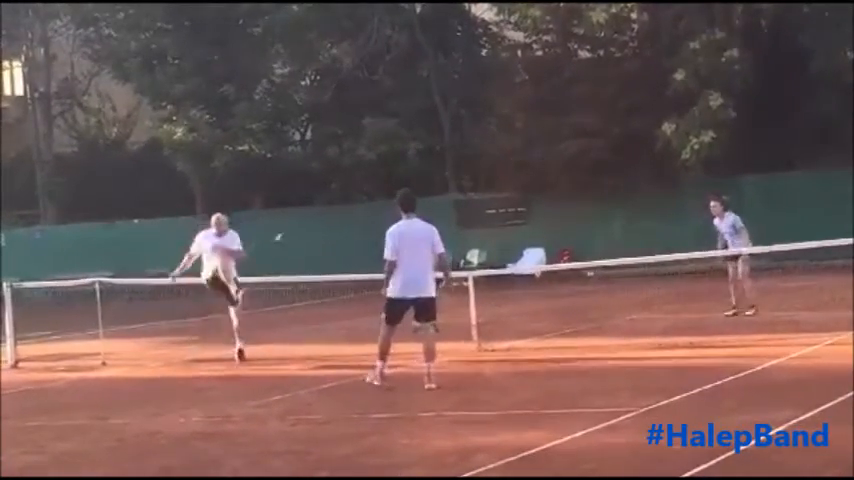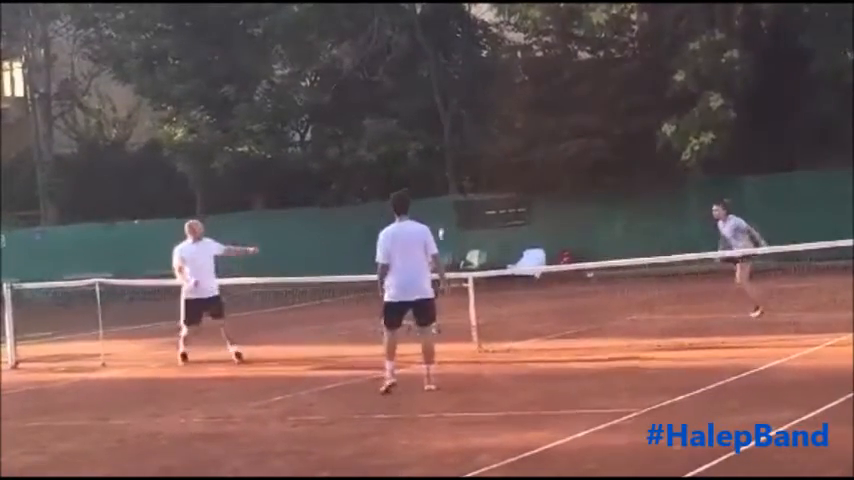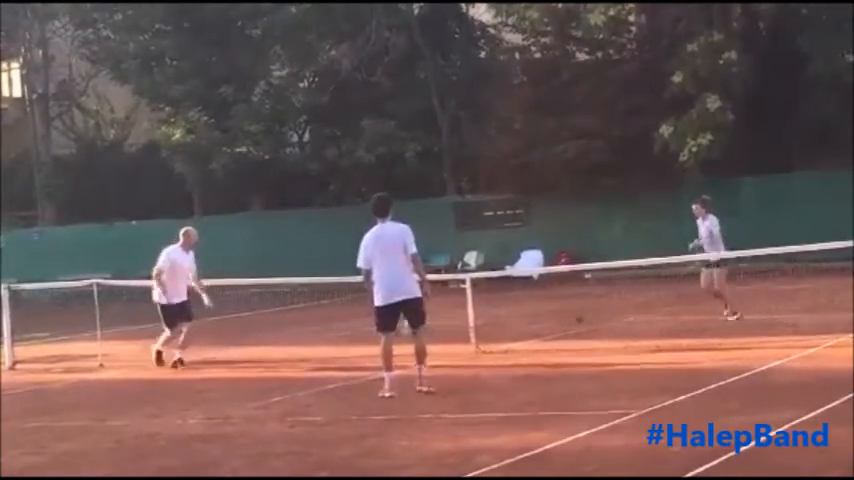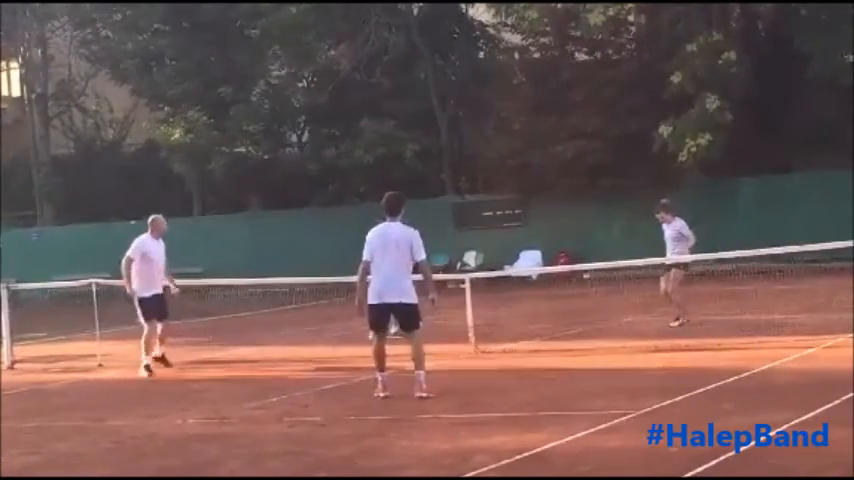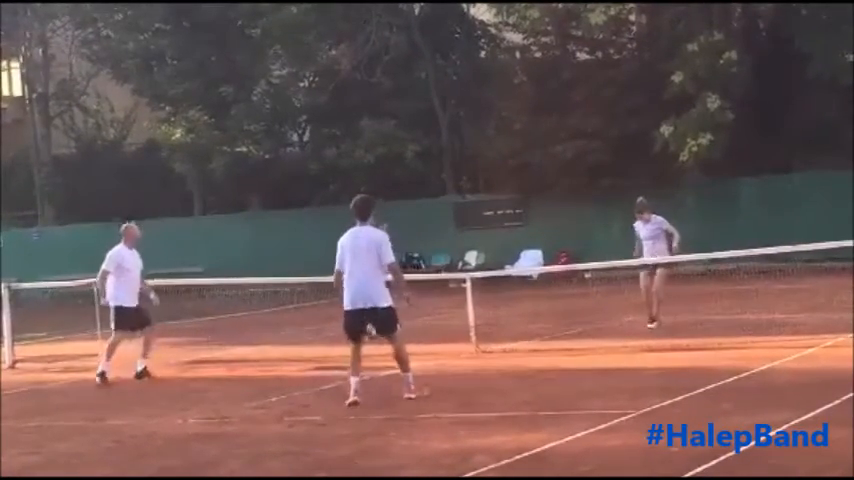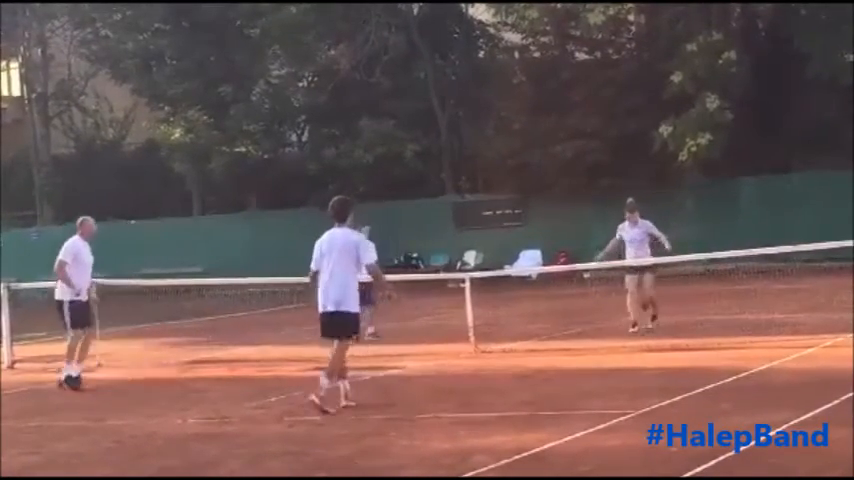
dt=0.4s
person 1, frame 1
left shoulder: (394, 231)
right shoulder: (430, 229)
left elbow: (391, 263)
right elbow: (442, 258)
left wrist: (386, 284)
right wrist: (447, 278)
left hip: (399, 289)
right hip: (425, 289)
left knee: (387, 329)
right knee: (427, 330)
left ankle: (379, 372)
right ankle: (429, 376)
person 1, frame 2
left shoulder: (386, 234)
right shoulder: (423, 230)
left elbow: (383, 266)
right elbow: (435, 258)
left wrist: (381, 285)
right wrist: (443, 280)
left hip: (395, 292)
right hip: (422, 290)
left knee: (390, 332)
right knee: (426, 332)
left ankle: (389, 374)
right ankle: (429, 378)
person 1, frame 3
left shoulder: (368, 238)
right shoulder: (403, 230)
left elbow: (366, 272)
right elbow: (414, 258)
left wrist: (373, 289)
right wrist: (424, 281)
left hip: (383, 295)
right hip: (409, 292)
left knee: (386, 337)
right knee: (418, 333)
left ankle: (388, 385)
right ankle: (421, 380)
person 1, frame 4
left shoulder: (373, 233)
right shoulder: (410, 234)
left elbow: (364, 266)
right elbow: (423, 265)
left wrist: (359, 294)
right wrist: (432, 290)
left hip: (377, 295)
right hip: (404, 294)
left knee: (379, 338)
right knee: (414, 338)
left ankle: (382, 385)
right ankle: (421, 385)
person 1, frame 5
left shoulder: (344, 239)
right shoulder: (380, 236)
left elbow: (338, 273)
right elbow: (392, 267)
left wrist: (342, 293)
right wrist: (404, 290)
left hip: (352, 300)
right hip: (378, 298)
left knee: (356, 345)
right knee: (395, 340)
left ankle: (354, 391)
right ankle: (409, 387)
person 1, frame 6
left shoulder: (322, 240)
right shoulder: (357, 238)
left elbow: (313, 274)
right elbow: (372, 268)
right wrist: (384, 288)
left hip: (326, 301)
right hip: (346, 302)
left knee: (339, 346)
right knee: (341, 347)
left ankle: (345, 394)
right ankle: (320, 392)
person 2, frame 1
left shoulder: (232, 236)
right shoulder: (203, 237)
left elbow: (241, 255)
right elbow: (192, 255)
left wrist: (225, 249)
right wrist: (179, 270)
left hip: (230, 278)
right hip: (212, 278)
left knee: (235, 312)
right knee: (220, 260)
left ankle: (239, 347)
right ankle: (235, 291)
person 2, frame 2
left shoulder: (209, 243)
right shoulder: (180, 250)
left elbow: (227, 250)
right elbow: (178, 272)
left wrist: (248, 250)
right wrist: (188, 281)
left hip: (211, 292)
right hip: (191, 295)
left knee: (221, 322)
right knee: (188, 327)
left ankle: (234, 350)
right ankle: (182, 350)
person 2, frame 3
left shoulder: (190, 254)
right shoulder: (169, 253)
left elbow: (193, 278)
right elbow: (156, 274)
left wrist: (204, 294)
right wrist: (165, 293)
left hip: (181, 298)
right hip: (165, 299)
left knee: (186, 328)
right knee: (173, 332)
left ankle: (178, 357)
right ankle: (158, 348)
person 2, frame 4
left shoulder: (160, 243)
right shoulder: (141, 243)
right elbow: (125, 263)
left wrist: (171, 282)
right wrist: (129, 285)
left hip: (157, 291)
right hip: (142, 293)
left knee: (162, 324)
right knee: (149, 327)
left ankle: (159, 353)
right ankle: (145, 364)
person 2, frame 5
left shoulder: (135, 254)
right shoulder: (116, 253)
right elbow: (101, 276)
left wrist: (150, 292)
right wrist: (104, 297)
left hip: (133, 303)
right hip: (119, 303)
left knee: (148, 332)
right knee: (119, 335)
left ankle: (141, 368)
right ankle: (102, 372)
person 2, frame 6
left shoulder: (85, 246)
right shoulder: (72, 245)
right elbow: (58, 269)
left wrist: (89, 291)
right wrist: (74, 288)
left hip: (81, 298)
right hip: (68, 298)
left knee: (87, 334)
right knee: (76, 335)
left ankle: (74, 373)
right ankle: (67, 376)
person 3, frame 1
left shoulder: (732, 217)
right shoulder: (716, 222)
left elbow: (744, 233)
left wrist: (745, 249)
right wrist: (720, 250)
left knee: (742, 277)
right knee: (732, 279)
left ankle: (752, 305)
right ankle: (735, 307)
person 3, frame 2
left shoulder: (735, 220)
right shoulder: (720, 224)
left elbow: (751, 231)
left wrist: (761, 242)
left knee: (741, 281)
right knee: (740, 281)
left ankle: (758, 306)
right ankle: (757, 305)
person 3, frame 3
left shoulder: (712, 221)
right shoulder: (699, 221)
left elbow: (717, 239)
left wrist: (700, 242)
right wrist: (695, 244)
left knee: (719, 287)
right knee: (705, 286)
left ankle: (734, 312)
right ankle: (727, 304)
person 3, frame 4
left shoulder: (680, 224)
right shoulder: (664, 226)
left elbow: (692, 239)
left wrist: (684, 249)
left hip: (680, 261)
right hip: (669, 260)
left knee: (672, 289)
right knee: (664, 290)
left ankle: (681, 317)
right ankle: (683, 314)
person 3, frame 5
left shoulder: (659, 221)
right shoulder: (637, 225)
left elbow: (674, 233)
left wrist: (675, 243)
right wrist: (636, 254)
left knee: (656, 289)
right knee: (645, 290)
left ankle: (656, 316)
right ankle: (652, 317)
person 3, frame 6
left shoulder: (646, 225)
right shoulder: (621, 228)
left elbow: (661, 236)
right elbow: (615, 242)
left wrist: (666, 244)
right wrist: (603, 254)
left knee: (648, 294)
right knee: (632, 292)
left ankle: (654, 314)
right ankle: (634, 323)
